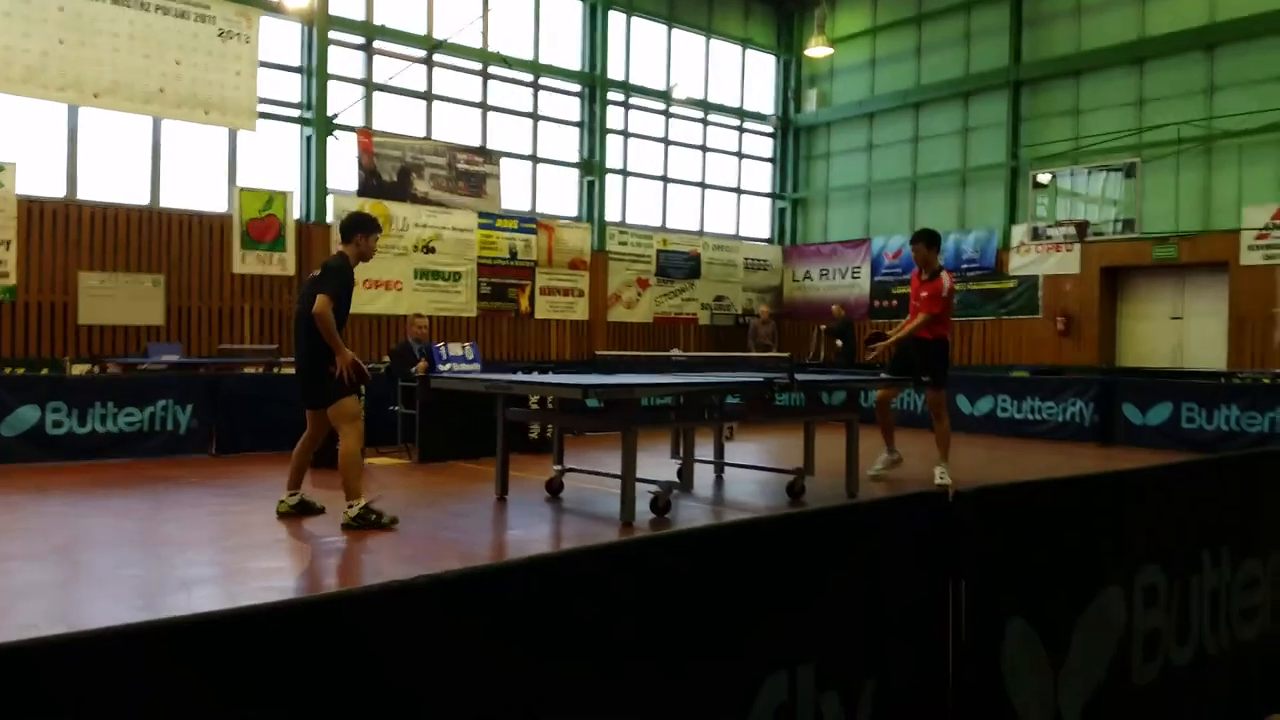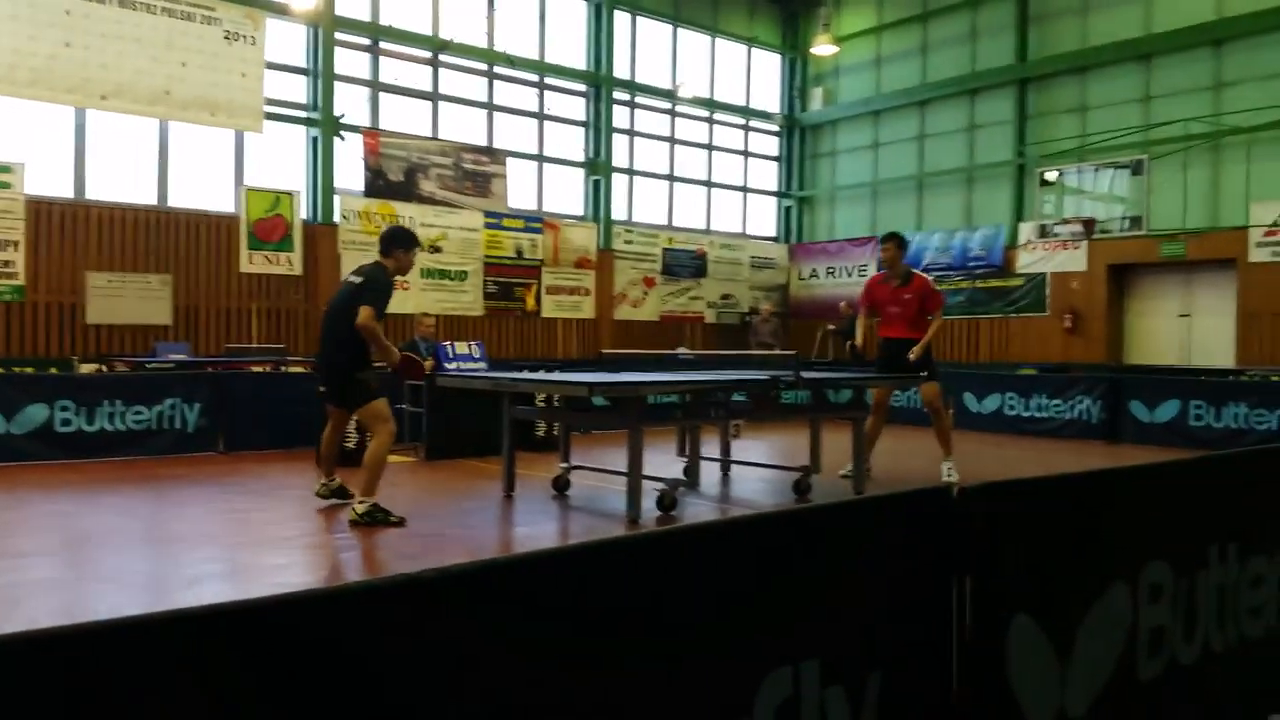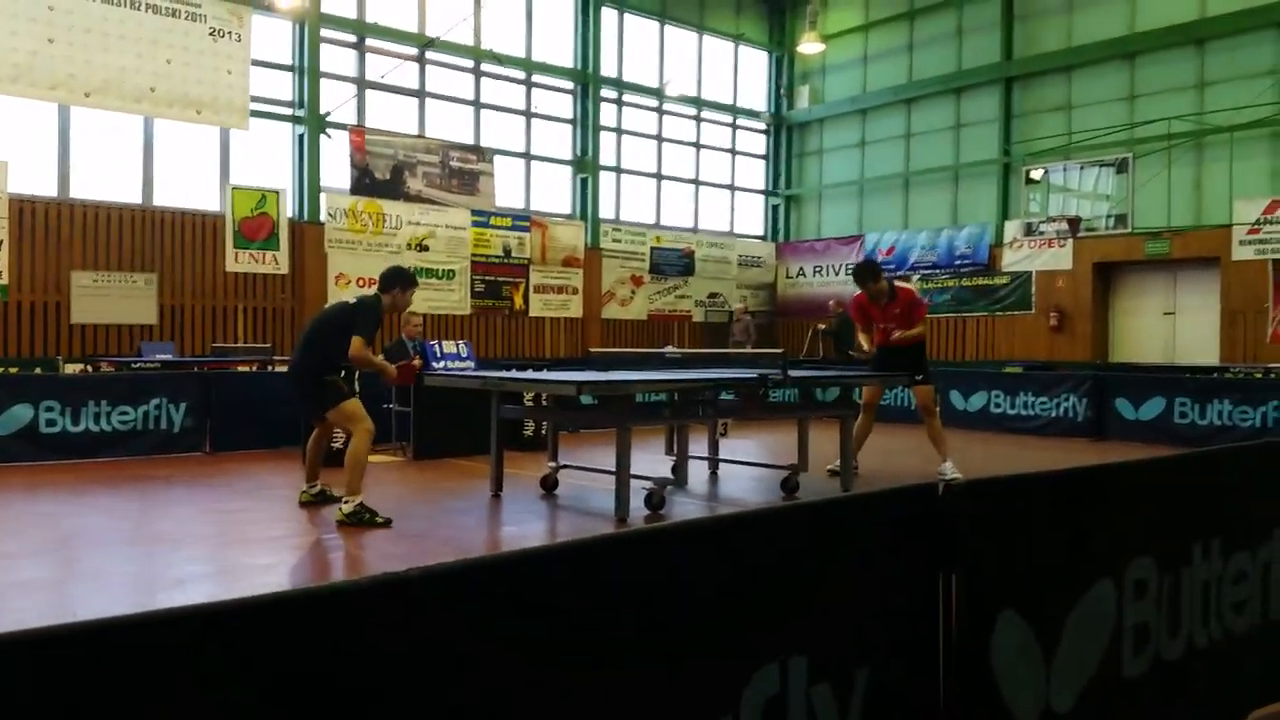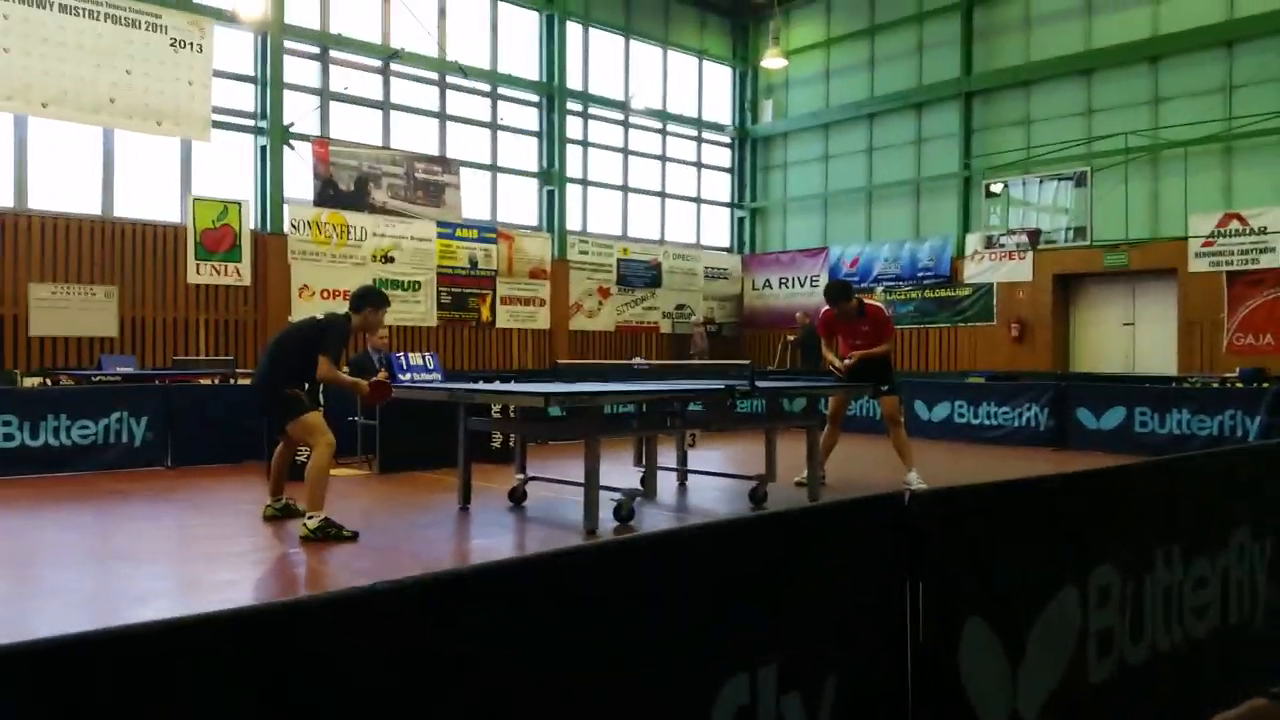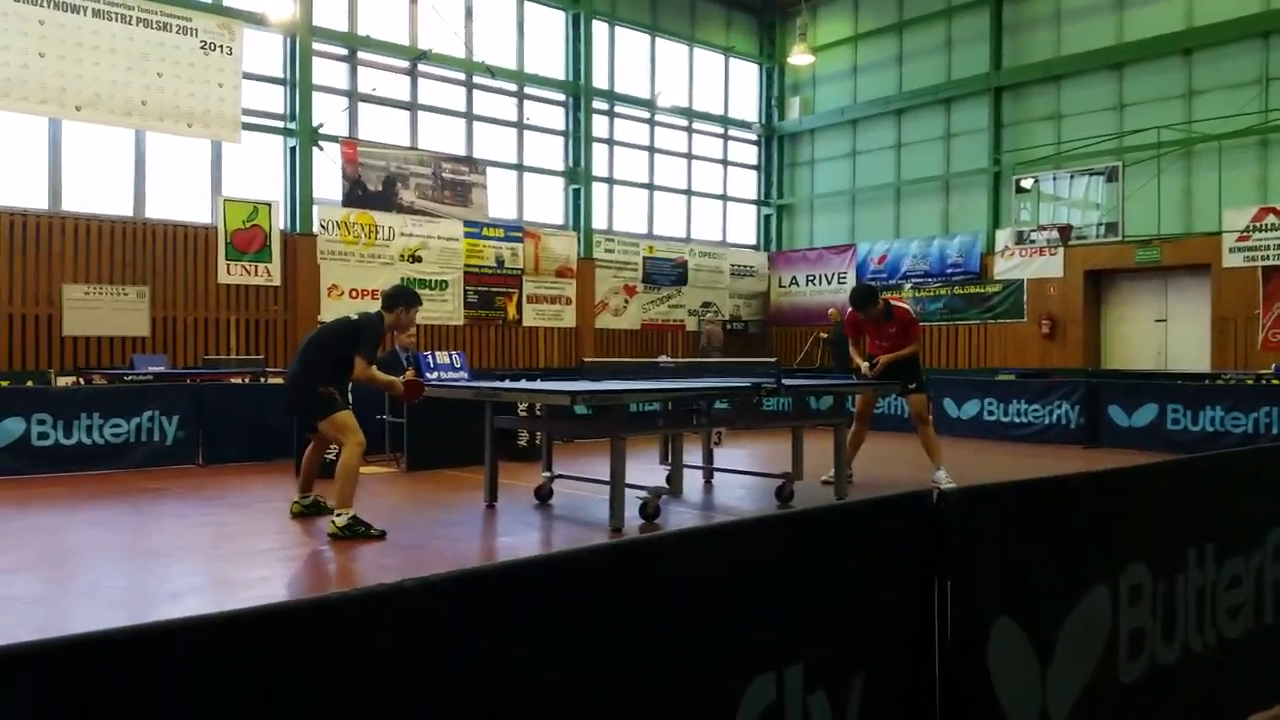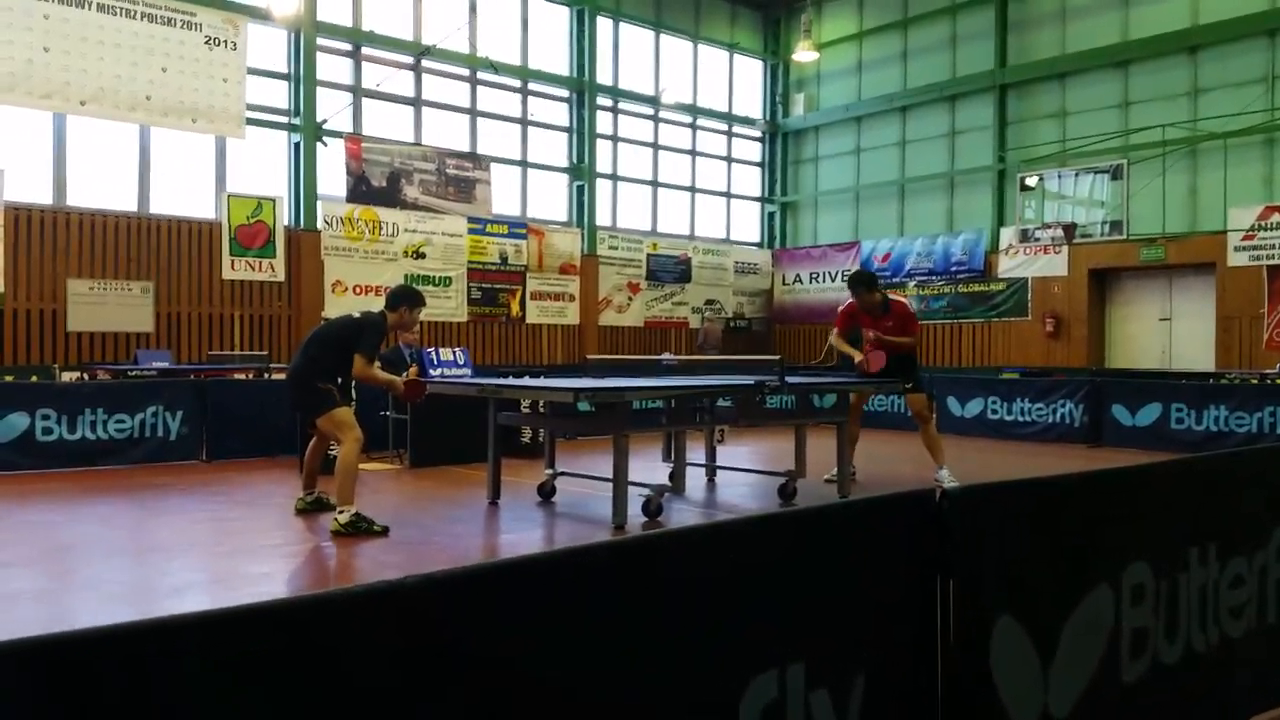
dt=0.5s
person 1, frame 1
left shoulder: (335, 267)
right shoulder: (339, 268)
right elbow: (320, 310)
right wrist: (341, 351)
left hip: (312, 361)
right hip: (324, 363)
left knee: (316, 431)
right knee: (352, 428)
left ankle: (291, 498)
right ankle: (356, 509)
person 1, frame 2
left shoulder: (362, 274)
right shoulder: (380, 279)
left elbow: (340, 314)
right elbow: (365, 322)
right wrist: (387, 350)
left hip: (331, 359)
right hip: (347, 364)
left knee: (338, 421)
right knee: (384, 429)
left ankle: (329, 483)
right ankle: (364, 506)
person 1, frame 3
left shoulder: (365, 305)
right shoulder: (371, 308)
right elbow: (355, 354)
left wrist: (380, 367)
right wrist: (383, 367)
left hip: (306, 367)
right hip: (316, 370)
left knee: (325, 426)
right knee: (363, 429)
left ankle: (311, 489)
right ankle: (351, 506)
person 1, frame 4
left shoulder: (334, 323)
right shoulder: (339, 327)
left elbow: (321, 370)
right elbow: (324, 374)
left wrist: (355, 384)
right wrist: (354, 383)
left hip: (271, 380)
right hip: (279, 384)
left knee: (290, 440)
right knee: (324, 443)
left ankle: (276, 504)
right ankle: (314, 522)
person 1, frame 5
left shoulder: (367, 322)
right shoulder: (373, 327)
left elbow: (358, 368)
right elbow: (360, 374)
left wrist: (388, 381)
right wrist: (389, 382)
left hip: (302, 380)
right hip: (313, 383)
left knee: (321, 439)
right knee: (354, 441)
left ankle: (304, 500)
right ankle: (343, 520)
person 1, frame 6
left shoulder: (371, 321)
right shoulder: (375, 325)
left elbow: (361, 367)
right elbow: (360, 372)
left wrist: (392, 381)
right wrist: (390, 382)
left hip: (305, 375)
right hip: (312, 379)
left knee: (325, 435)
right knee: (351, 438)
left ankle: (308, 497)
right ankle: (345, 516)
person 2, frame 1
left shoulder: (942, 283)
right shoulder: (917, 276)
left elbow: (921, 322)
left wrist: (888, 344)
right wrist: (893, 334)
left hip: (932, 346)
right hip: (909, 343)
left knee: (936, 408)
right knee: (881, 399)
left ankle: (942, 465)
right ankle: (890, 453)
person 2, frame 2
left shoulder: (923, 283)
right shoulder: (874, 283)
left elbow: (937, 318)
right elbow: (865, 315)
left wrist: (920, 346)
right wrist: (859, 337)
left hip: (916, 349)
right hip: (888, 347)
left knee: (934, 405)
right knee: (878, 406)
left ankle: (948, 462)
person 2, frame 3
left shoulder: (908, 293)
right shoulder: (859, 301)
left elbow: (921, 328)
right elbow: (863, 331)
left wrist: (904, 334)
right wrist: (866, 345)
left hip: (912, 351)
right hip: (883, 351)
left knee: (927, 407)
right knee: (867, 406)
left ankle: (946, 463)
right ankle: (850, 459)
person 2, frame 4
left shoulder: (877, 311)
right shoulder: (827, 315)
left elbow: (889, 345)
right elbow: (826, 346)
left wrist: (864, 354)
right wrist: (834, 360)
left hip: (877, 363)
right hip: (848, 364)
left knee: (893, 418)
right knee: (833, 417)
left ankle: (911, 473)
person 2, frame 5
left shoulder: (904, 311)
right shoulder: (853, 315)
left elbow: (916, 345)
right elbow: (852, 346)
left wrist: (890, 358)
right wrist: (861, 364)
left hip: (905, 362)
right hip: (876, 362)
left knee: (921, 417)
right knee: (860, 415)
left ankle: (939, 472)
person 2, frame 6
left shoulder: (901, 306)
right shoulder: (850, 308)
left elbow: (914, 342)
right elbow: (835, 338)
left wrist: (883, 338)
right wrist: (855, 354)
left hip: (902, 361)
left knee: (922, 415)
right knee: (851, 410)
left ankle: (942, 470)
